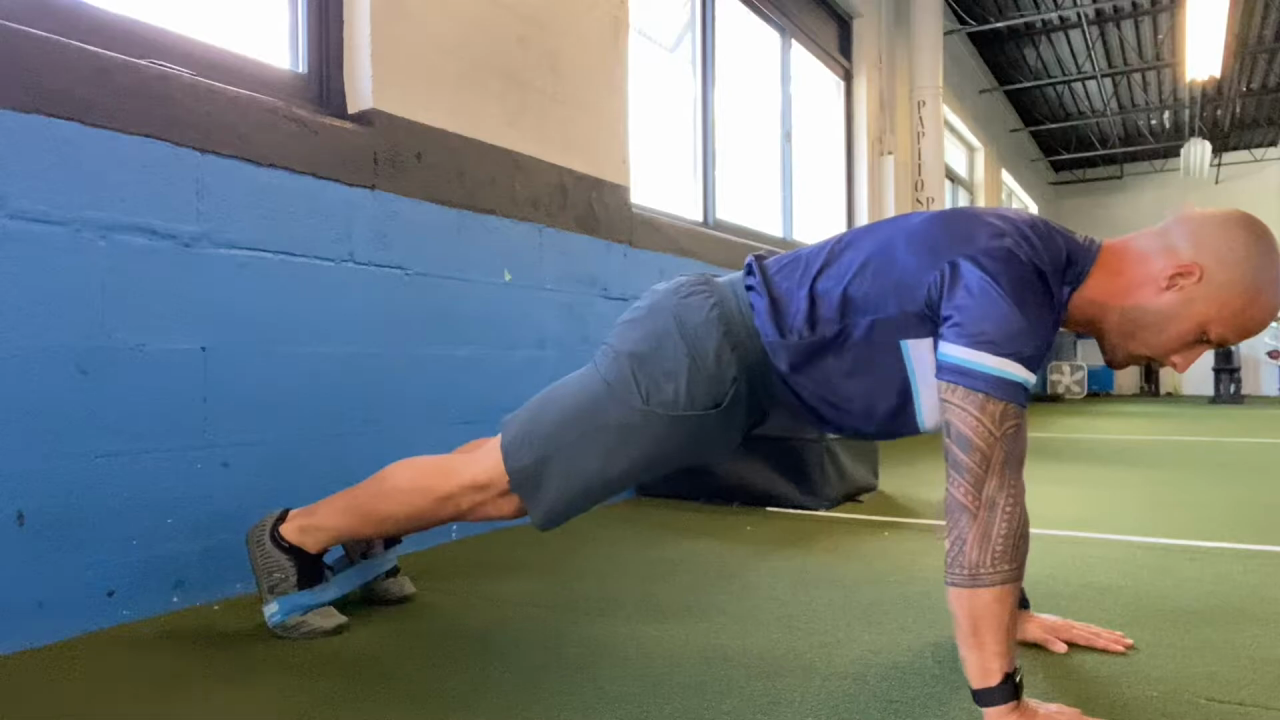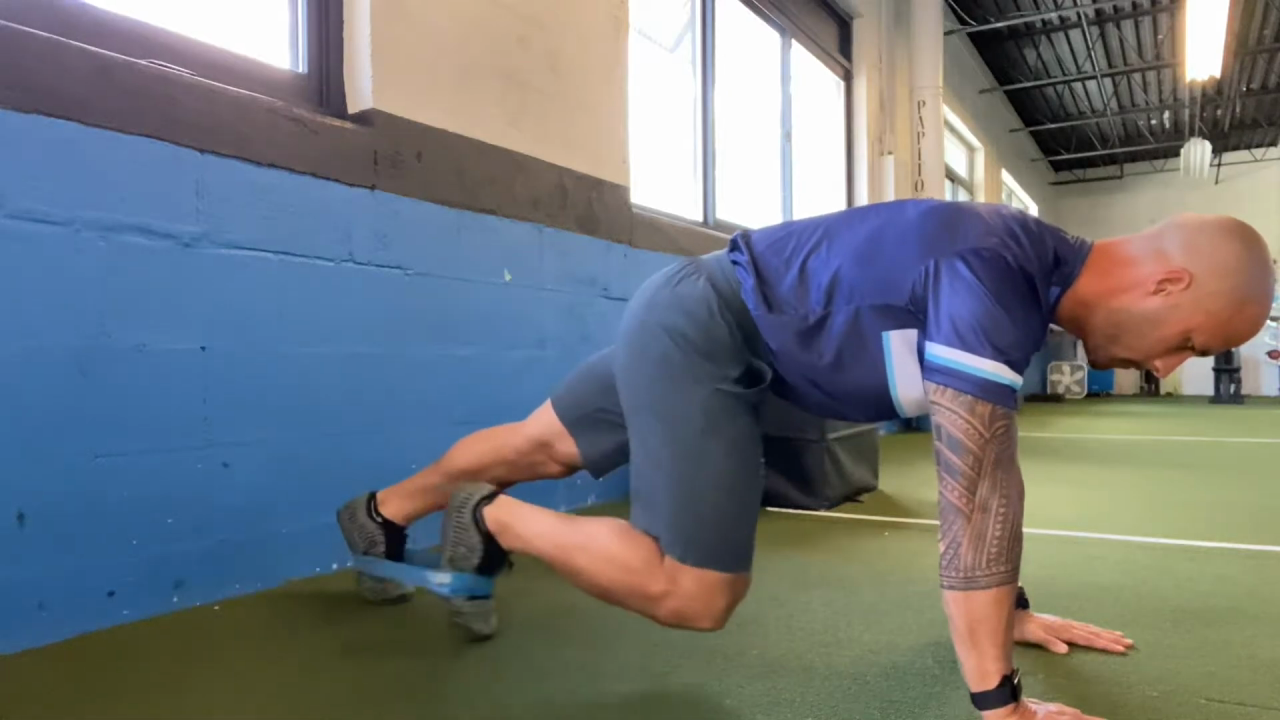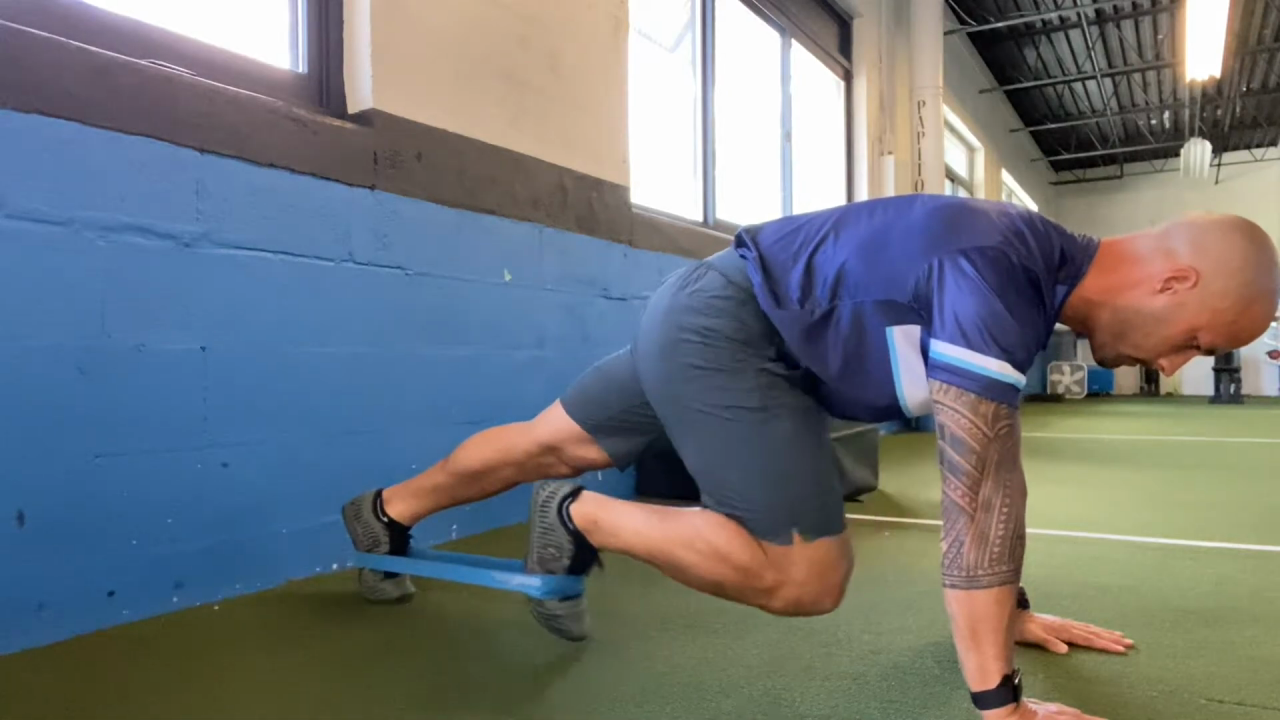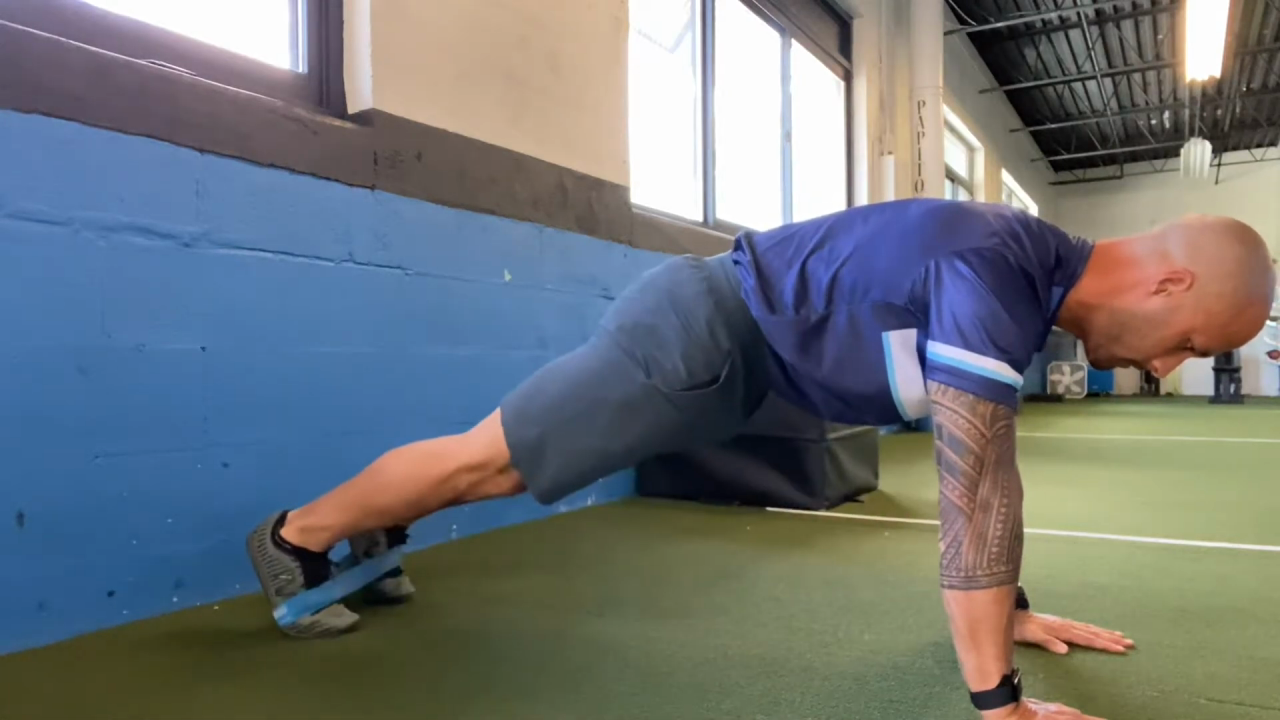
dt=1s
person 1, frame 1
left shoulder: (1035, 274)
right shoulder: (1010, 279)
left elbow: (990, 470)
right elbow: (980, 492)
left wrist: (1012, 611)
left hip: (717, 345)
right hip: (702, 355)
left knee: (509, 460)
right knee: (494, 482)
left ankle: (362, 535)
right ankle: (293, 537)
person 1, frame 2
left shoulder: (1029, 273)
right shoulder: (994, 278)
left elbow: (989, 470)
right elbow: (974, 492)
left wrist: (1009, 609)
left hip: (697, 321)
right hip: (703, 330)
left knee: (542, 447)
right knee: (695, 595)
left ankle: (382, 517)
right ankle: (494, 524)
person 1, frame 3
left shoulder: (1034, 272)
right shoulder: (998, 275)
left elbow: (995, 469)
right elbow: (977, 492)
left wrist: (1012, 608)
left hip: (707, 322)
right hip: (719, 328)
left knee: (551, 442)
right knee: (808, 577)
left ankle: (386, 513)
right ankle: (586, 521)
person 1, frame 4
left shoulder: (1033, 277)
right shoulder: (994, 276)
left elbow: (987, 472)
right elbow: (974, 492)
left wrist: (1012, 610)
left hip: (717, 341)
right hip: (699, 335)
left knee: (507, 458)
right knee: (487, 460)
left ankle: (378, 529)
right ankle: (295, 539)
